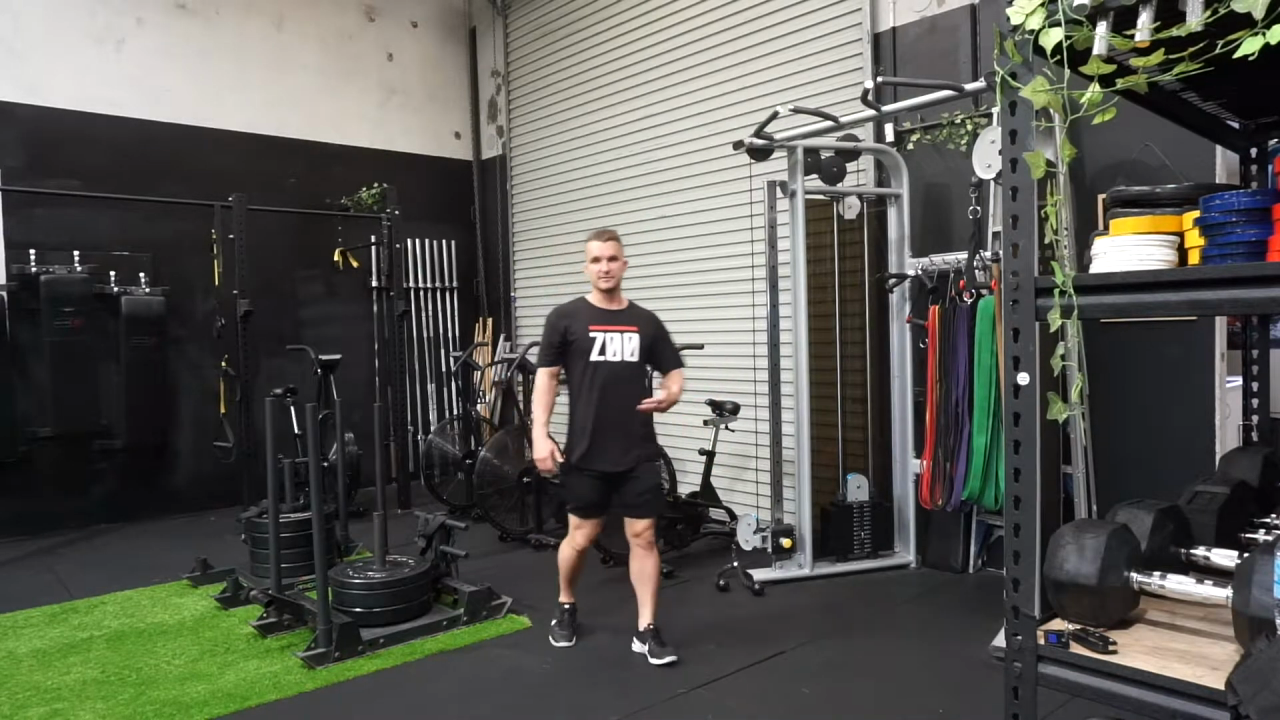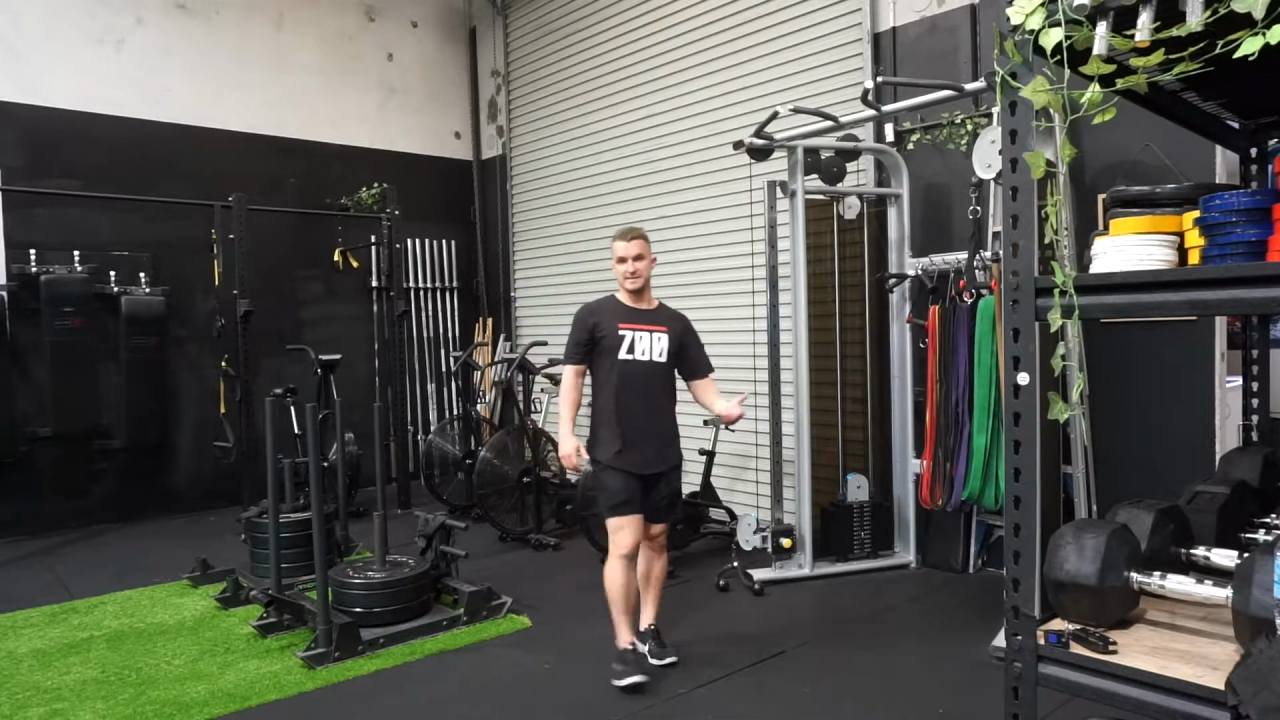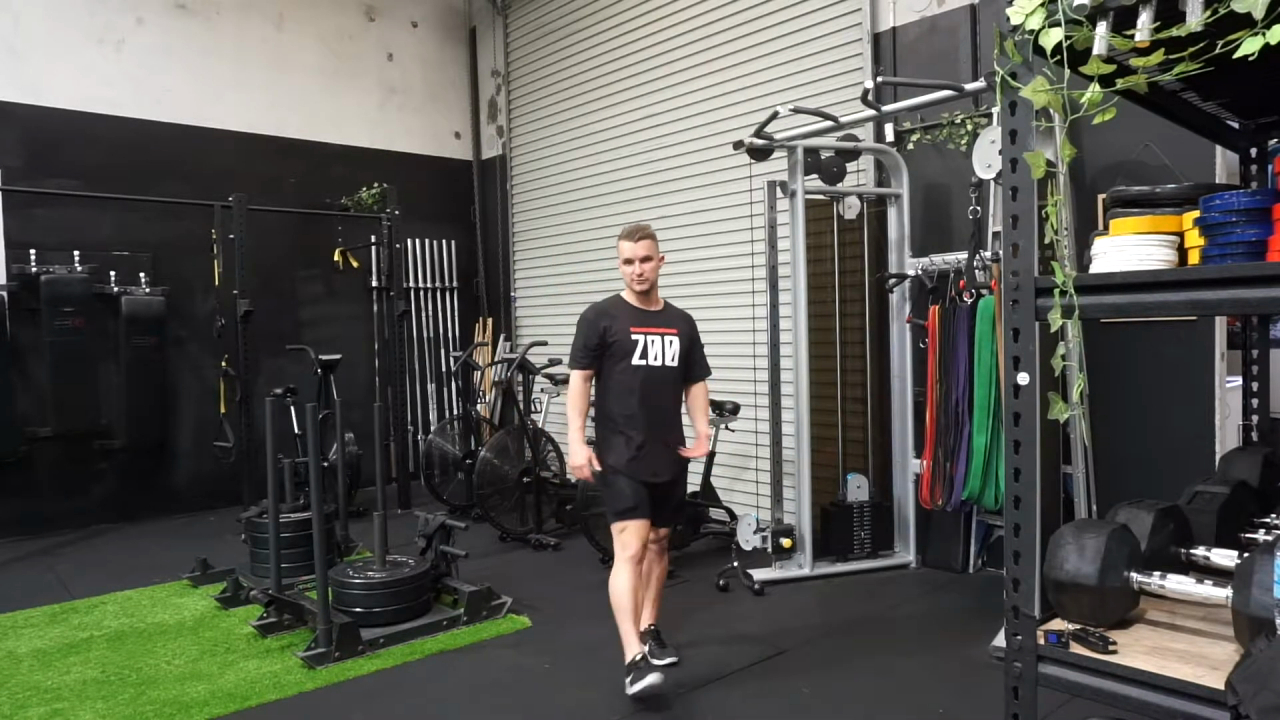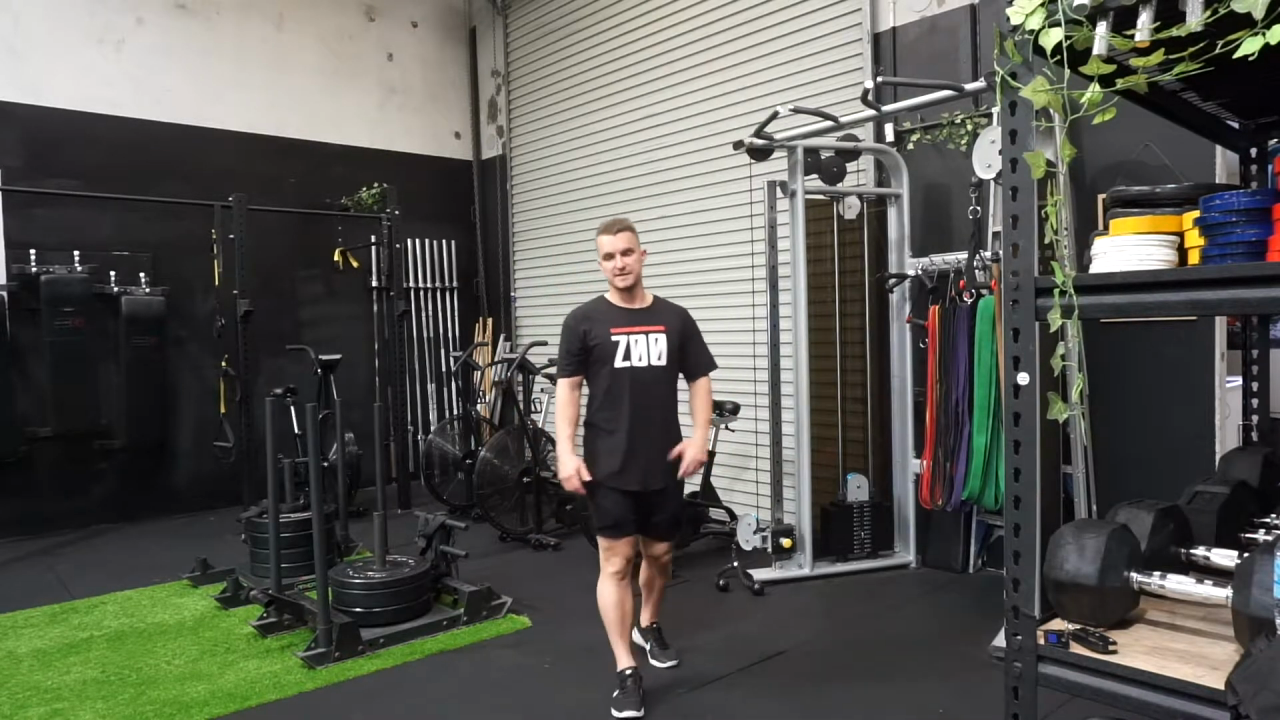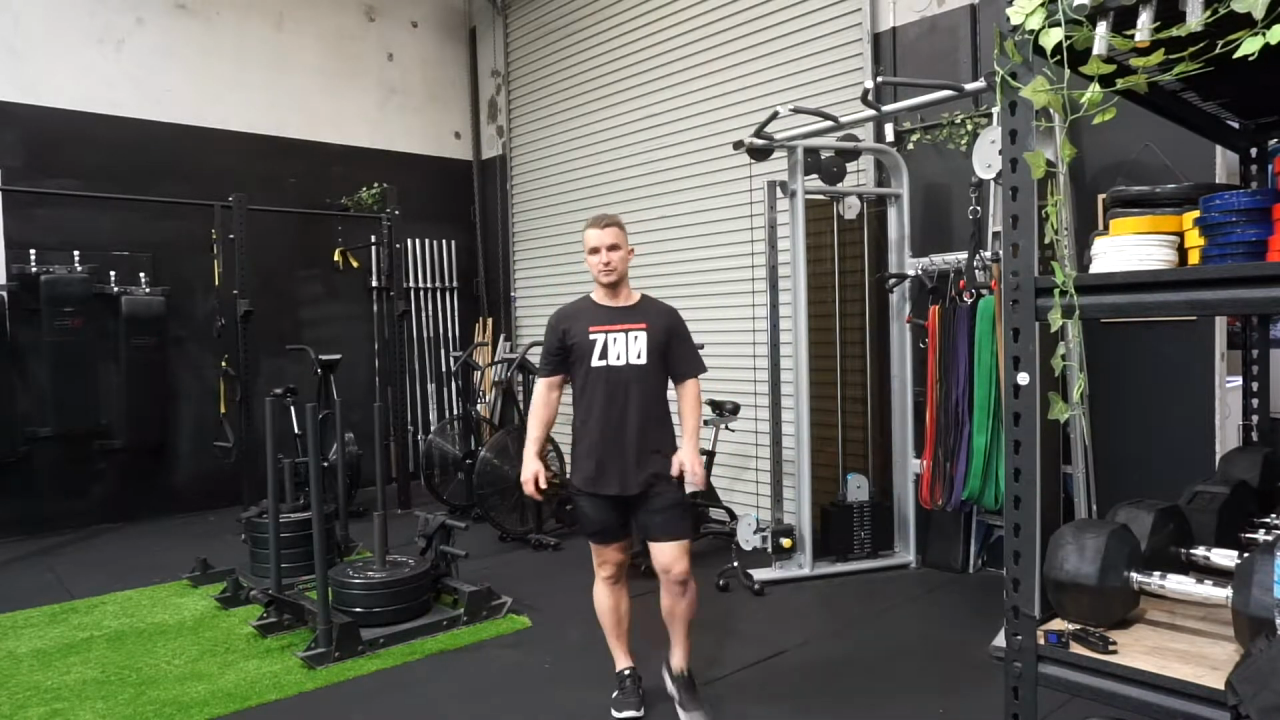
dt=0.4s
person 1, frame 1
left shoulder: (646, 322)
right shoulder: (566, 318)
left elbow: (673, 373)
right elbow: (547, 377)
left wrist: (671, 395)
right wrist: (540, 435)
left hip: (639, 452)
right hip: (586, 452)
left knee: (644, 537)
right knee: (582, 537)
left ankle: (646, 629)
right ankle: (566, 606)
person 1, frame 2
left shoulder: (676, 323)
right shoulder: (593, 315)
left elbow: (700, 381)
right elbow: (573, 375)
left wrist: (723, 407)
right wrist: (566, 433)
left hip: (663, 454)
right hip: (614, 454)
left knee: (656, 540)
right knee: (624, 546)
left ankle: (648, 630)
right ankle: (624, 646)
person 1, frame 3
left shoulder: (682, 322)
right shoulder: (601, 317)
left elbow: (695, 383)
right elbow: (580, 380)
left wrist: (701, 430)
right wrist: (577, 441)
left hip: (670, 457)
right hip: (621, 457)
left knee: (658, 543)
right knee: (630, 551)
left ankle: (649, 629)
right ankle: (634, 659)
person 1, frame 4
left shoulder: (675, 318)
right shoulder: (584, 321)
left elbow: (698, 378)
right elbow: (568, 388)
left wrist: (699, 436)
right wrist: (565, 451)
left hip: (664, 466)
right hip: (609, 468)
left knee: (659, 555)
right knee: (617, 565)
left ankle: (647, 625)
right ankle: (626, 673)
person 1, frame 5
left shoulder: (663, 317)
right shoulder: (567, 320)
left elbow: (688, 383)
right elbow: (548, 389)
left wrist: (689, 443)
right wrist: (531, 453)
left hip: (656, 469)
right hip: (594, 472)
left knee: (675, 570)
right knee: (610, 570)
left ankle: (679, 668)
right ankle: (626, 673)
